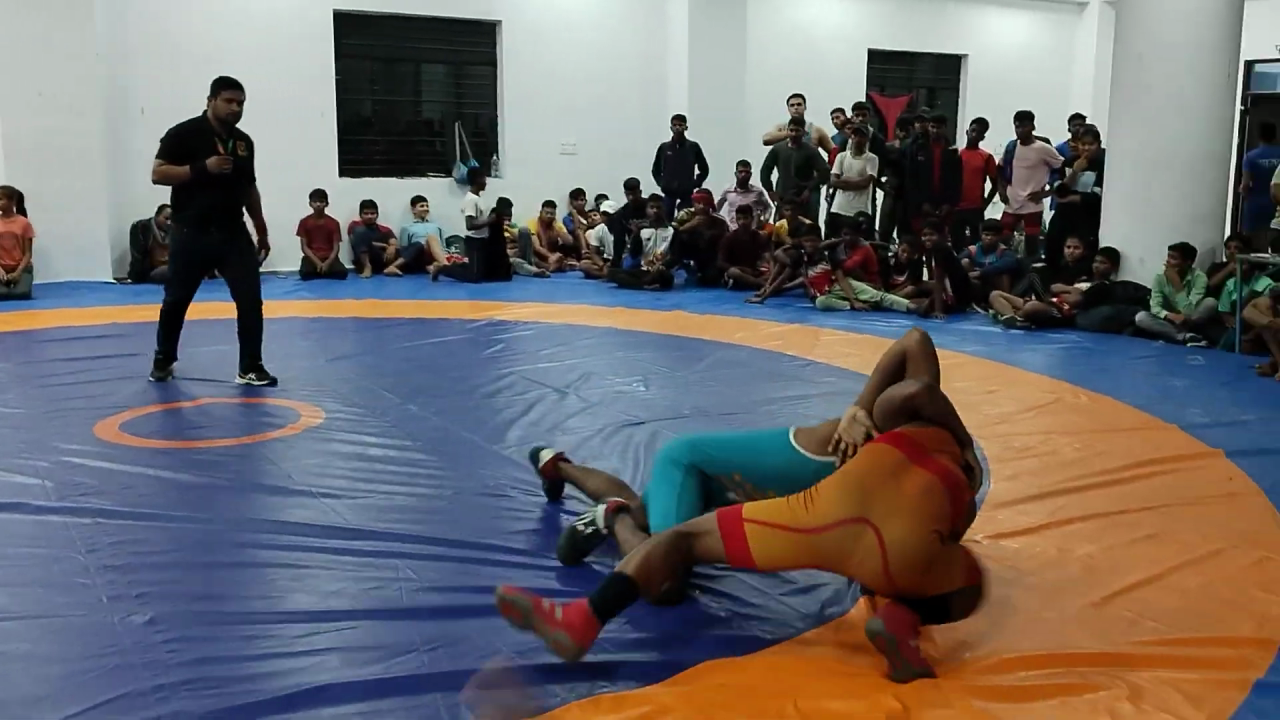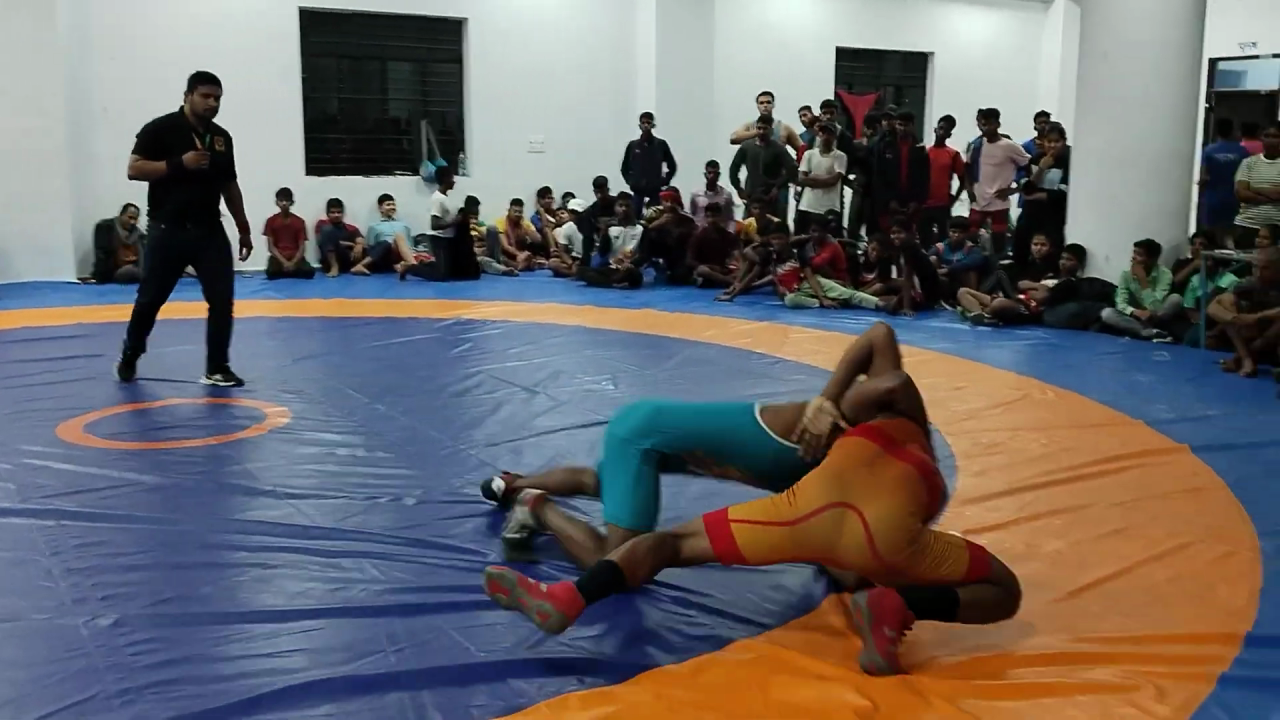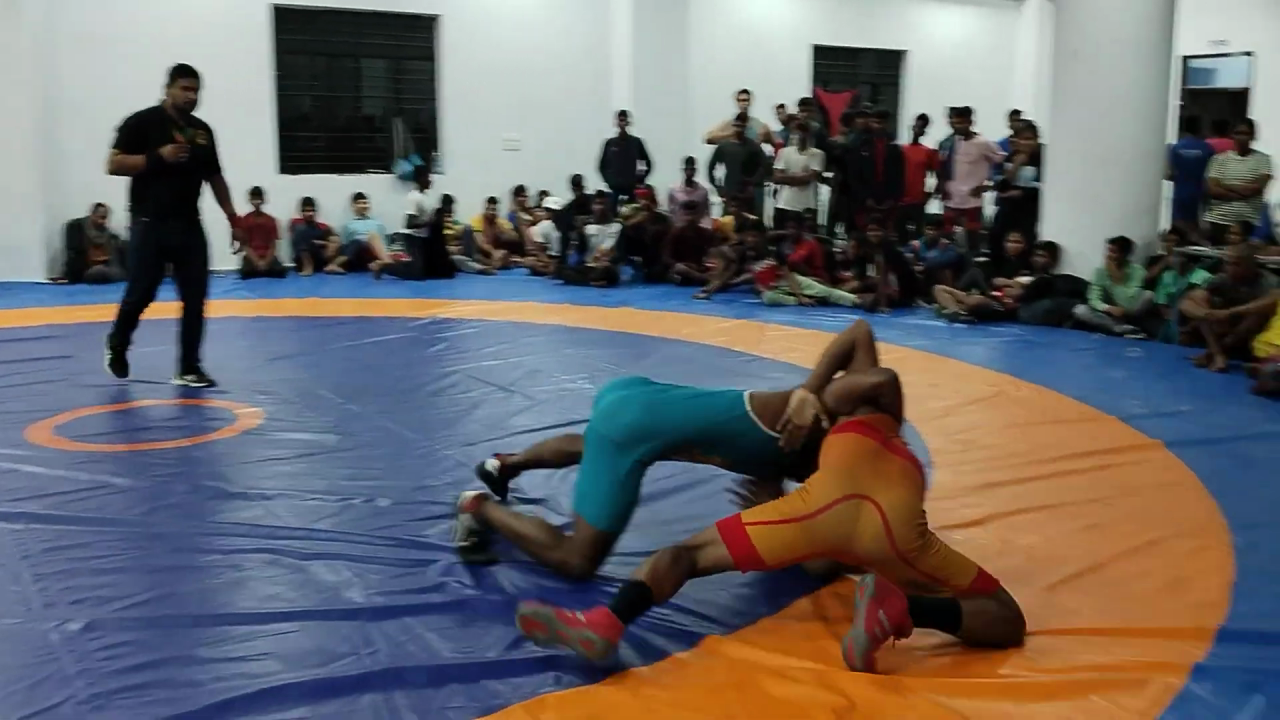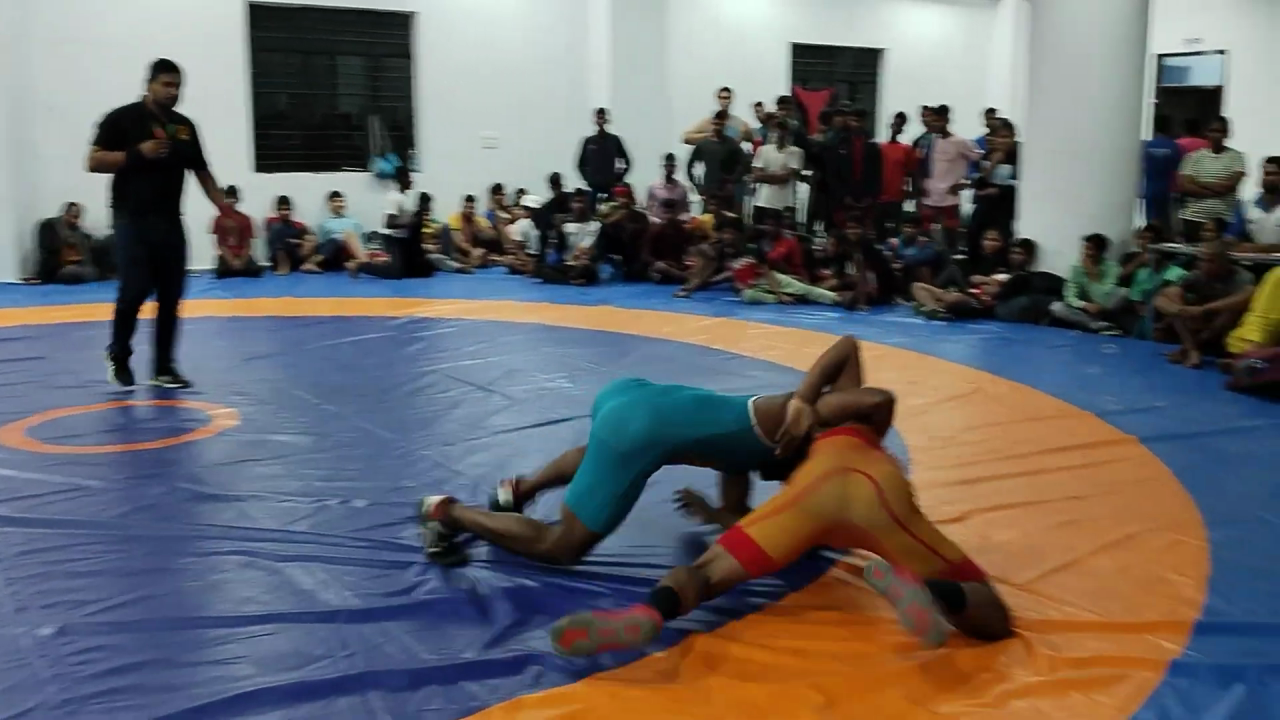
dt=0.1s
person 1, frame 1
left shoulder: (935, 421)
right shoulder: (960, 505)
left elbow: (914, 340)
left wrist: (860, 414)
left hip: (833, 518)
right hip: (903, 559)
left knee: (684, 537)
right knee: (965, 590)
left ankle: (582, 619)
right ankle: (904, 614)
person 1, frame 2
left shoulder: (898, 416)
right shoulder: (930, 486)
left wrist: (831, 401)
left hip: (818, 508)
right hip: (886, 531)
left knee: (671, 541)
right knee: (1003, 593)
left ankle: (566, 598)
right ankle: (892, 606)
person 1, frame 3
left shoulder: (868, 420)
left wrist: (815, 398)
left hip: (831, 513)
right hip: (895, 533)
left knee: (686, 552)
right knee: (1004, 625)
left ankle: (602, 625)
right ankle: (894, 602)
person 1, frame 4
left shoulder: (839, 432)
left wrist: (809, 407)
right wrist: (719, 518)
left hip: (822, 485)
right hip: (879, 494)
left knee: (703, 570)
right knee: (992, 621)
left ankle: (644, 615)
right ankle: (909, 582)
person 2, frame 1
right shoulder: (856, 439)
left hip: (713, 477)
right hip: (689, 462)
left knee: (641, 513)
right knee: (663, 583)
left ankle: (557, 465)
right ankle: (611, 517)
person 2, frame 2
right shoulder: (828, 426)
left hip: (648, 421)
right hip: (640, 433)
left knee: (596, 484)
right knee: (624, 572)
left ankle: (509, 484)
right ankle: (540, 507)
person 2, frame 3
left shoulder: (768, 451)
right shoulder: (795, 415)
right elbow: (860, 333)
left hip: (627, 391)
right hip: (630, 423)
left knee: (590, 447)
right knee: (578, 563)
left ankle: (503, 464)
right ankle: (482, 508)
person 2, frame 4
left shoulder: (746, 450)
right shoulder: (785, 421)
left elbow: (732, 517)
left hip: (625, 394)
right hip: (640, 430)
left knee: (604, 451)
right knee: (559, 547)
left ankle: (518, 489)
right ankle: (446, 512)
person 3, frame 1
left shoulder: (244, 141)
right shoulder: (184, 134)
left elbow: (249, 190)
right elbow: (159, 174)
left wrist: (262, 232)
right wrist: (202, 168)
left hip: (233, 233)
right hip: (190, 233)
left knee: (250, 299)
right knee: (176, 299)
left ankle: (250, 367)
right ankle: (164, 359)
person 3, frame 2
left shoulder: (222, 137)
right shoulder: (161, 129)
left elbow: (229, 186)
right elbow: (134, 169)
left wrist: (244, 229)
right wrist: (179, 164)
left hip: (209, 230)
right hip: (167, 230)
left knee: (222, 299)
right knee: (151, 298)
left ankle: (217, 367)
right ankle: (130, 353)
person 3, frame 3
left shoulder: (202, 131)
right shoulder: (142, 123)
left elbow: (215, 179)
right elbow: (114, 164)
left wrist: (234, 221)
right wrist: (158, 157)
left hip: (189, 224)
right hip: (150, 223)
left knee: (195, 298)
right knee: (140, 293)
left ankle: (189, 366)
right ankle: (117, 344)
person 3, frame 4
left shoulder: (185, 127)
right shoulder: (122, 119)
left elbow: (203, 174)
right elbow: (94, 162)
right wrist: (137, 153)
left hip: (169, 222)
right hip: (132, 221)
left knee: (170, 297)
right knee: (135, 290)
left ankle: (163, 367)
right ankle: (118, 353)
